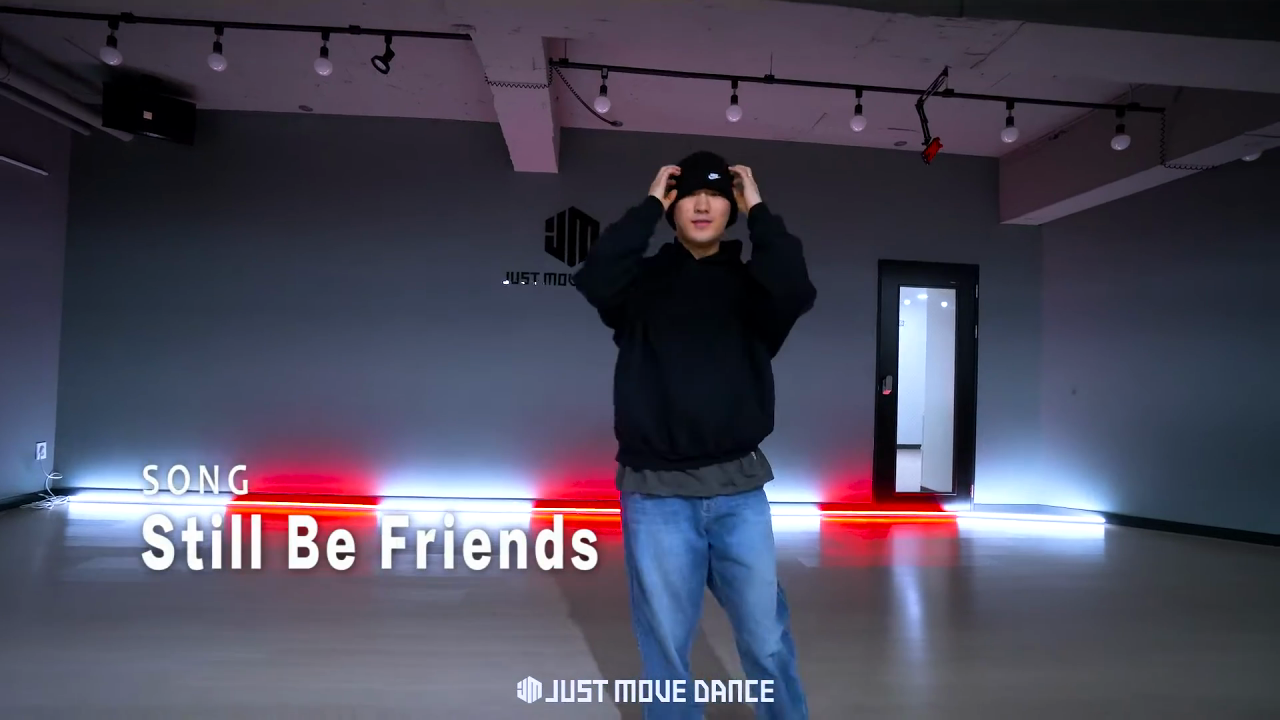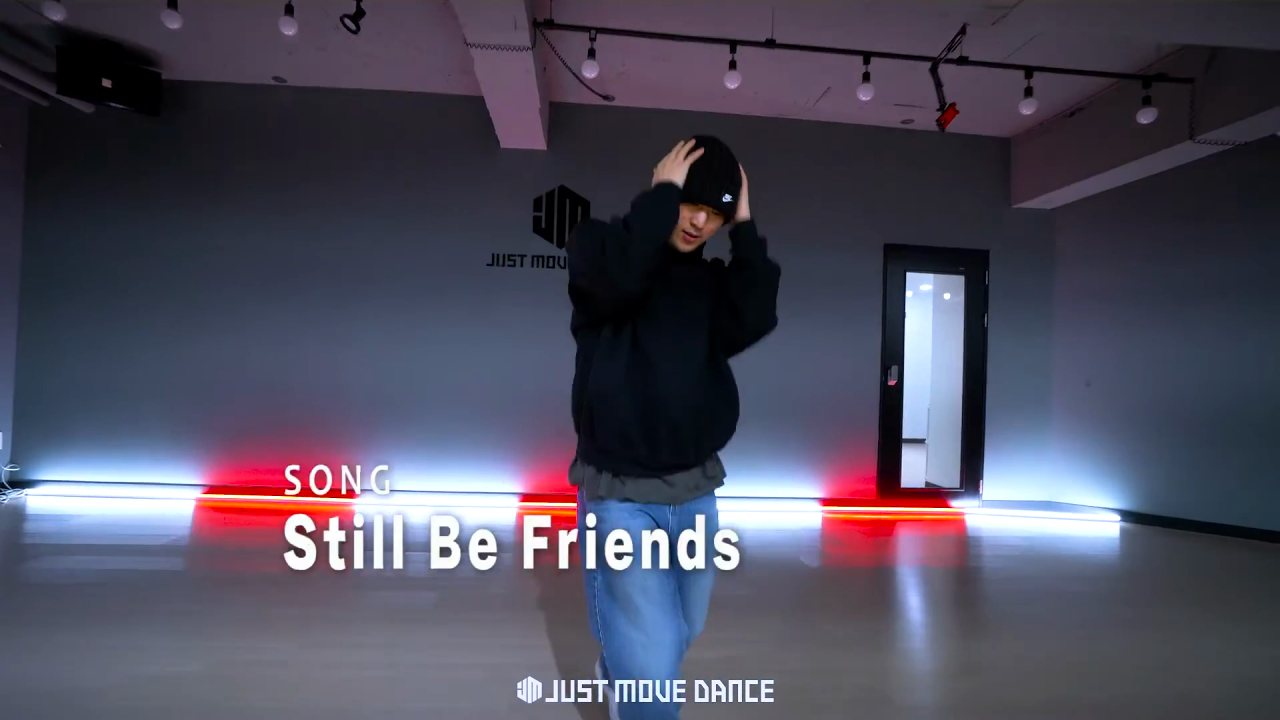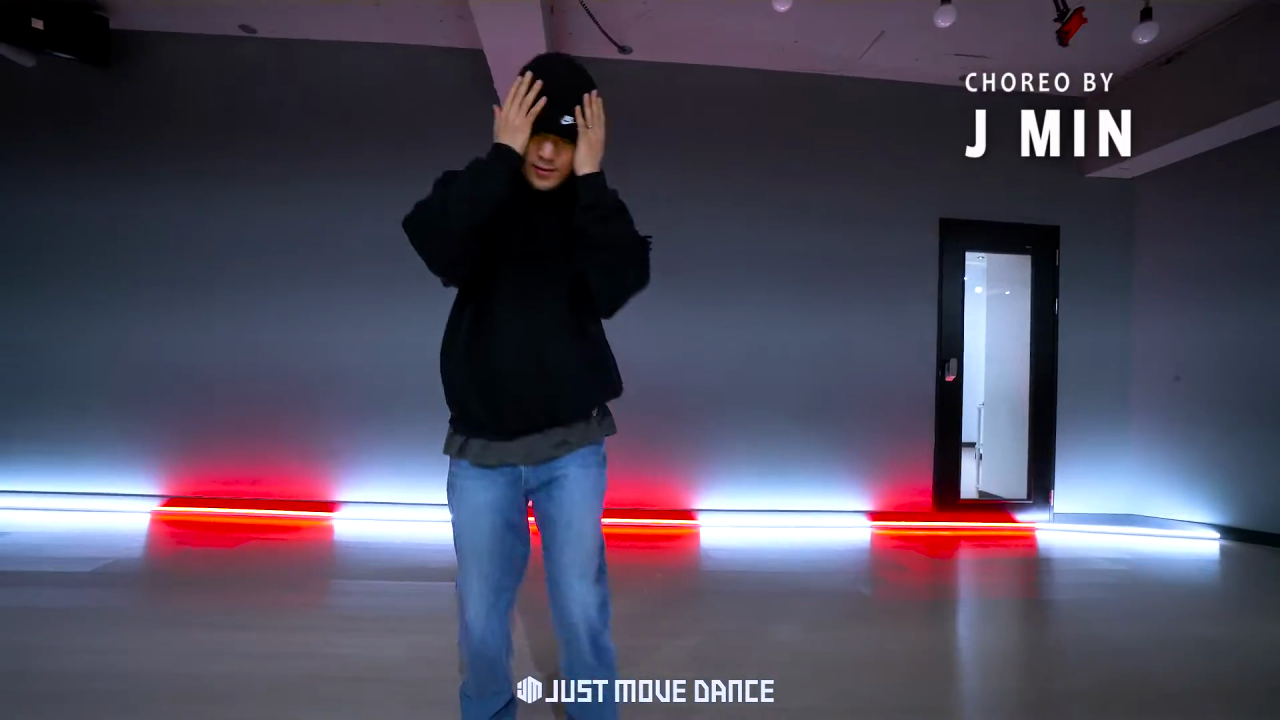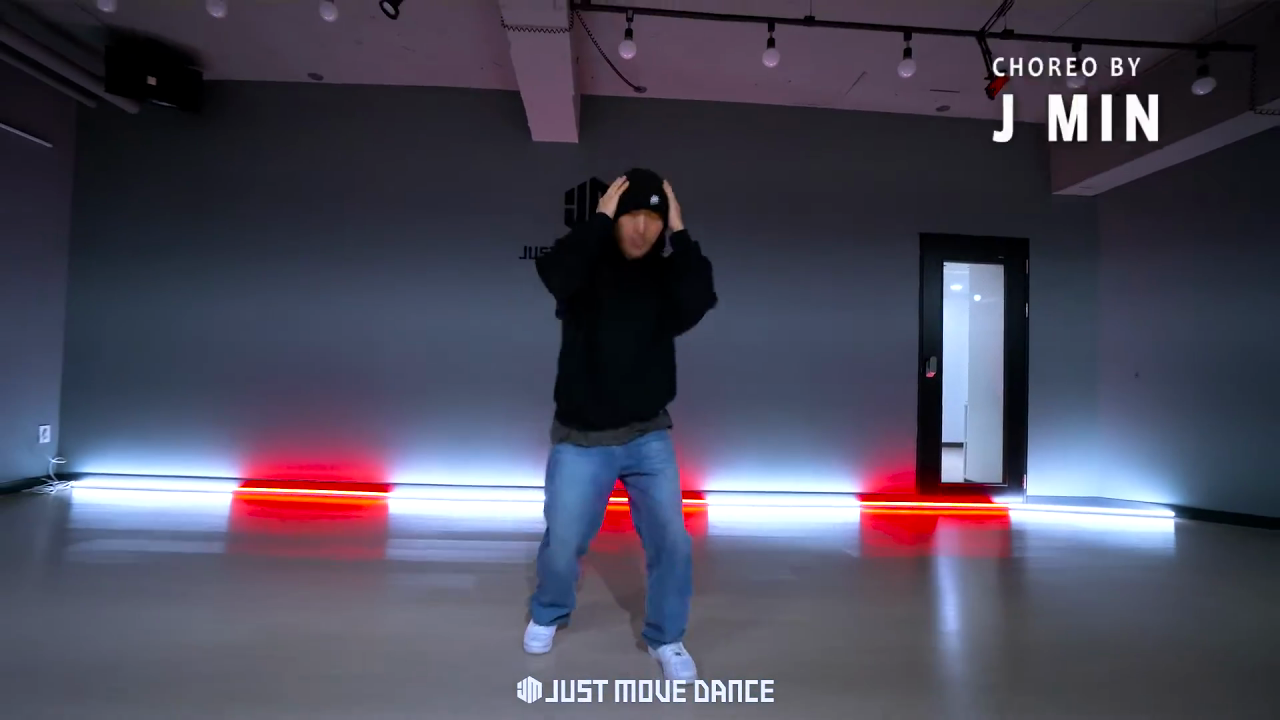
dt=1s
person 1, frame 1
left shoulder: (751, 284)
right shoulder: (643, 281)
left elbow: (795, 293)
right elbow: (597, 281)
left wrist: (760, 212)
right wrist: (648, 206)
left hip: (739, 488)
right hip: (656, 492)
left knee: (766, 637)
right knee: (667, 640)
person 1, frame 2
left shoulder: (713, 279)
right shoulder: (601, 244)
left elbow: (752, 324)
right elbow: (617, 274)
left wrist: (745, 227)
right wrist: (662, 190)
left hip: (695, 486)
right hip: (620, 491)
left knee: (679, 635)
right knee: (652, 652)
person 1, frame 3
left shoulder: (601, 213)
right shoulder: (471, 195)
left elbow: (610, 290)
right elbow: (439, 252)
left wrist: (589, 178)
right wrist: (500, 155)
left hip: (572, 443)
right hip: (480, 449)
left knee: (578, 599)
right knee: (481, 610)
person 1, frame 4
left shoulder: (667, 275)
right shoulder: (583, 264)
left elbow: (696, 305)
right elbow: (558, 279)
left wrist: (680, 236)
right wrist: (601, 218)
left hip: (648, 434)
right hip: (579, 437)
left knee: (670, 540)
right knee: (562, 546)
left ankle: (667, 637)
right ankle: (548, 613)
